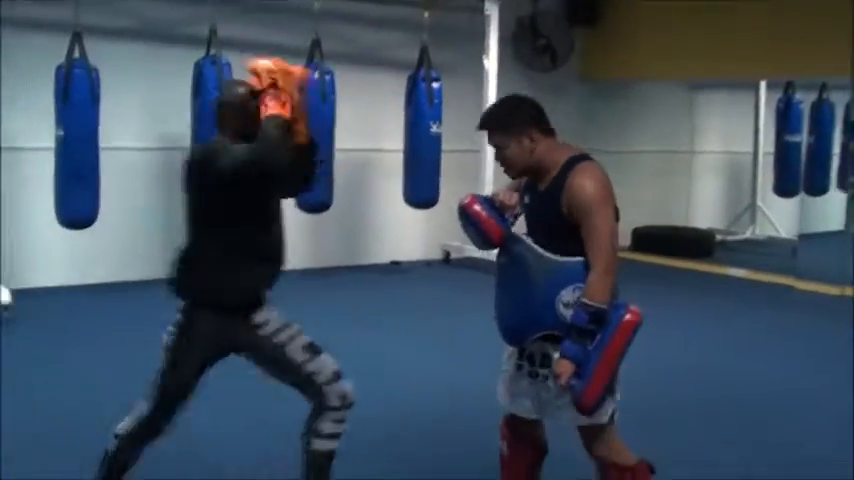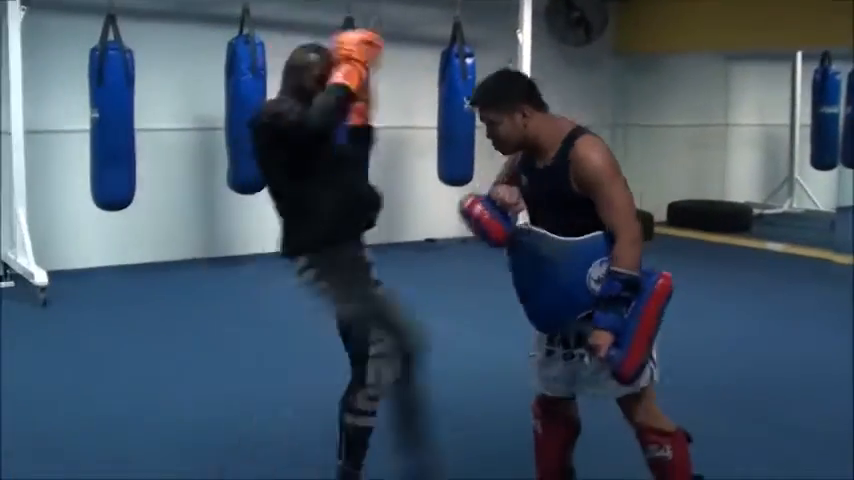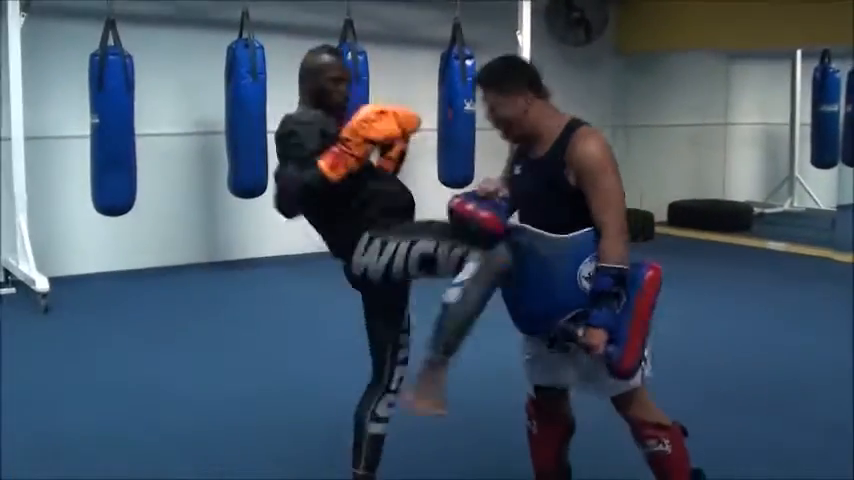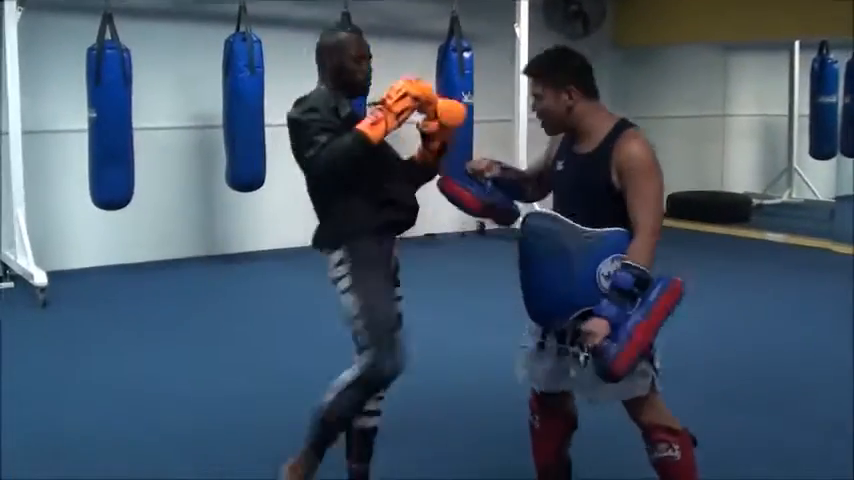
dt=0.2s
person 1, frame 1
left shoulder: (251, 158)
right shoulder: (212, 158)
right elbow: (270, 159)
right wrist: (276, 105)
left hip: (251, 310)
right hip: (207, 314)
left knee: (335, 395)
right knee: (156, 417)
person 1, frame 2
left shoulder: (317, 124)
right shoulder: (275, 118)
left elbow: (355, 160)
right elbow: (317, 121)
left wrist: (357, 102)
left hip: (346, 251)
right hip: (323, 254)
left knee: (372, 372)
right knee: (399, 335)
person 1, frame 3
left shoulder: (331, 126)
right shoulder: (300, 127)
right elbow: (290, 199)
left wrist: (391, 157)
right wrist: (347, 151)
left hip: (382, 248)
right hip: (369, 242)
left knee: (387, 373)
right knee: (476, 254)
person 1, frame 4
left shoulder: (350, 111)
right shoulder: (313, 109)
left elbow: (396, 180)
right elbow: (326, 168)
left wrist: (432, 147)
right wrist: (384, 117)
left hip: (376, 243)
right hip: (353, 245)
left knee: (378, 367)
right knee: (379, 362)
person 2, frame 1
left shoulder: (584, 183)
right shoulder: (531, 174)
left elbow: (603, 272)
right wrist: (500, 204)
left knee: (598, 437)
right knee: (518, 425)
person 2, frame 2
left shoulder: (585, 154)
right shoulder: (523, 154)
left elbow: (628, 238)
right elbow: (494, 202)
left wrist: (610, 321)
right wrist: (500, 198)
left hip: (605, 300)
left knee: (639, 408)
right knee: (551, 403)
person 2, frame 3
left shoulder: (584, 146)
right shoulder: (522, 148)
left elbow: (614, 233)
right elbow: (507, 204)
left wrist: (602, 315)
right wrist: (492, 196)
left hip: (593, 295)
left knee: (631, 402)
right knee: (546, 400)
person 2, frame 4
left shoulder: (629, 149)
right shoulder: (563, 142)
left elbow: (646, 236)
right elbow: (532, 187)
right wrist: (498, 173)
left knee: (644, 407)
right knee: (547, 396)
